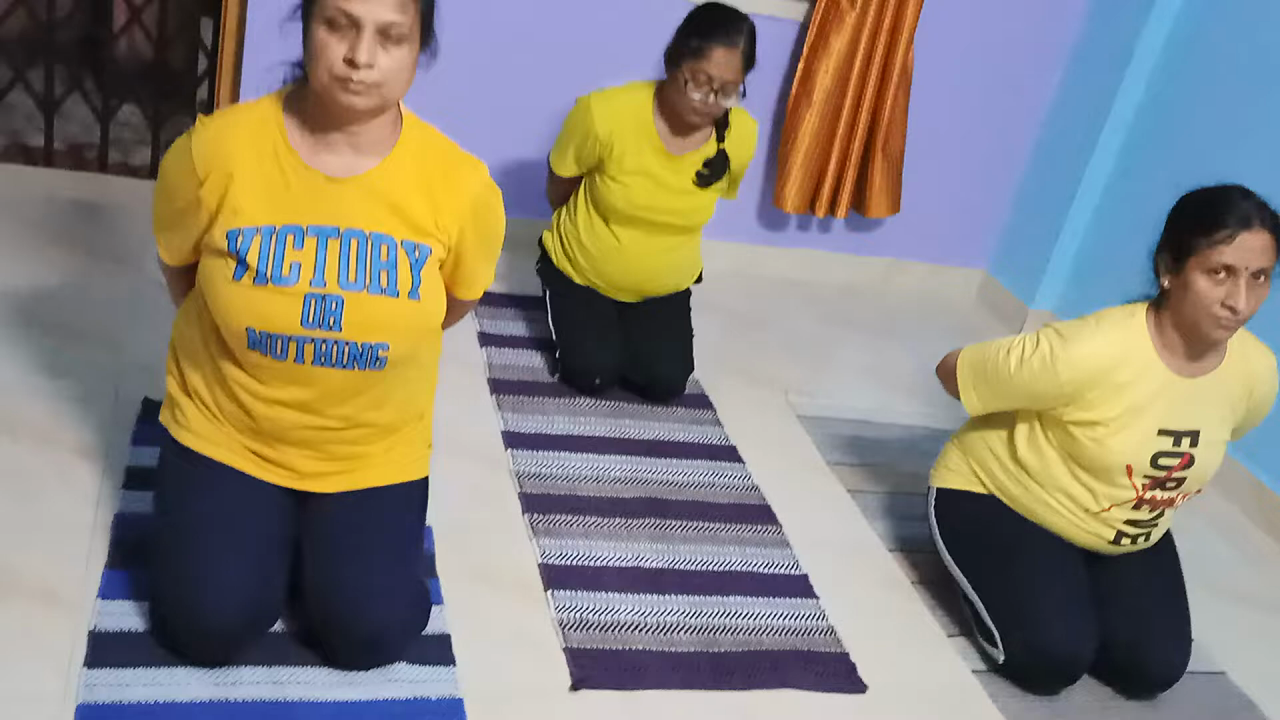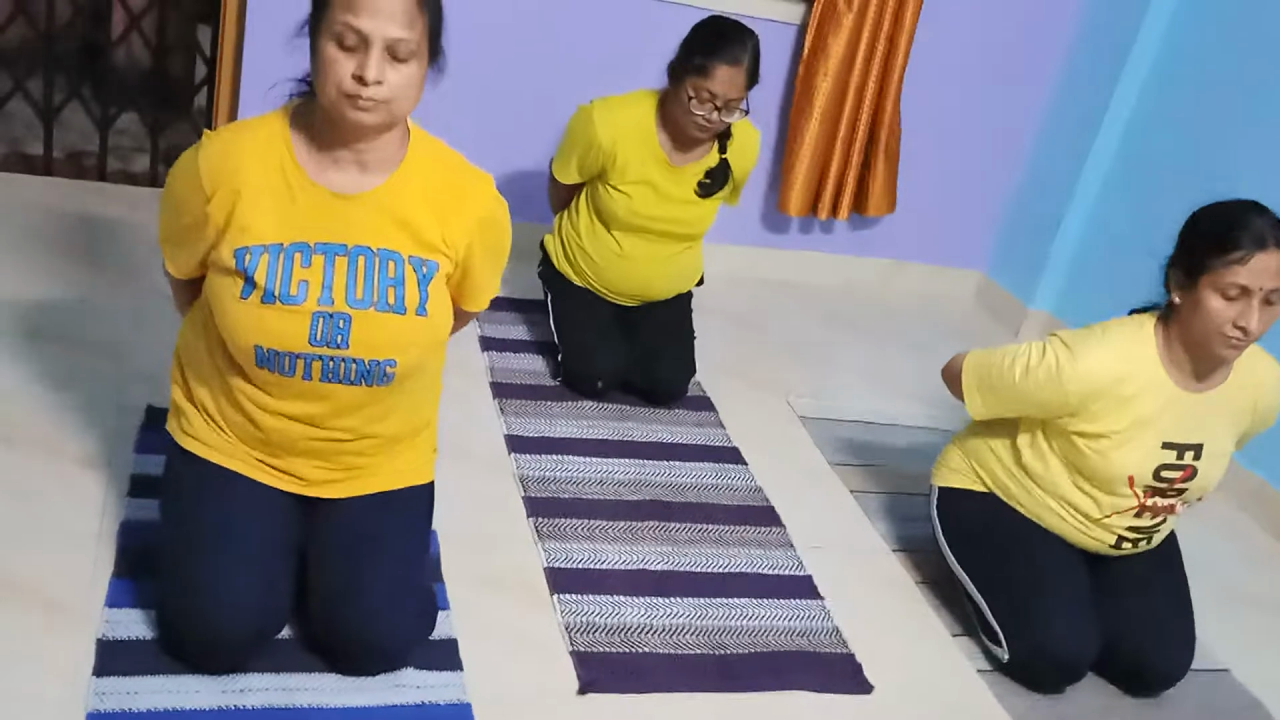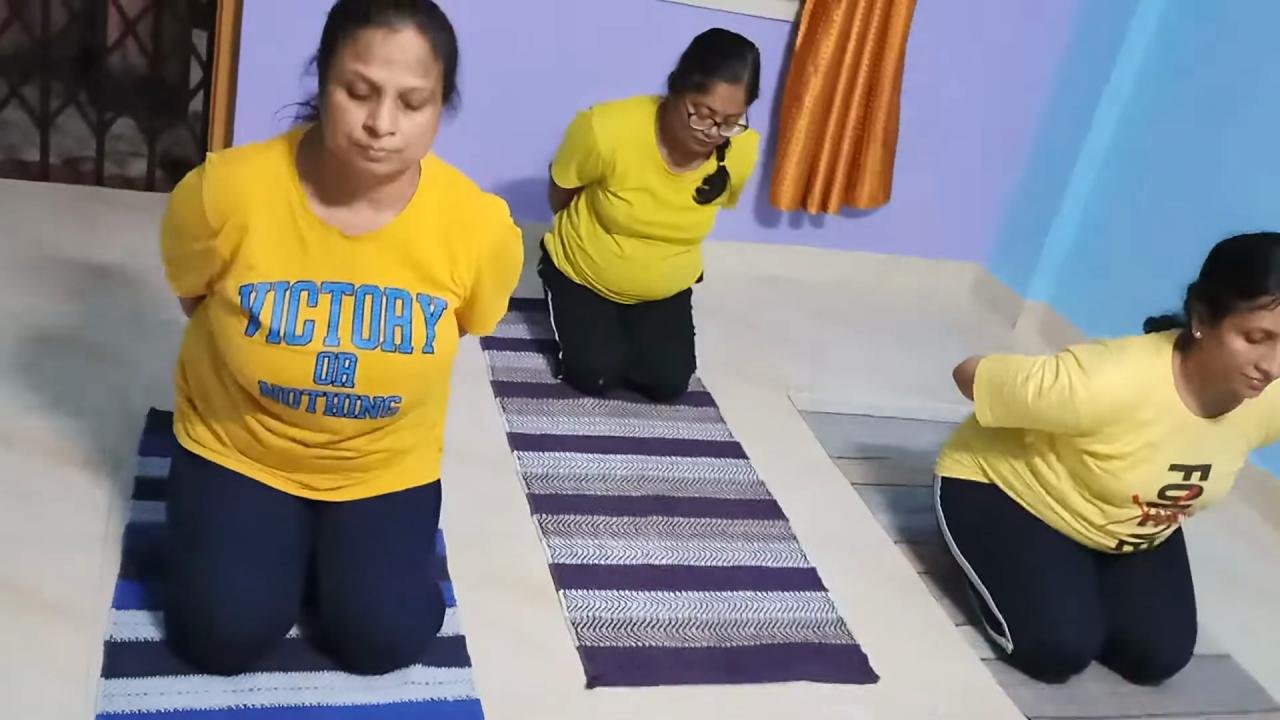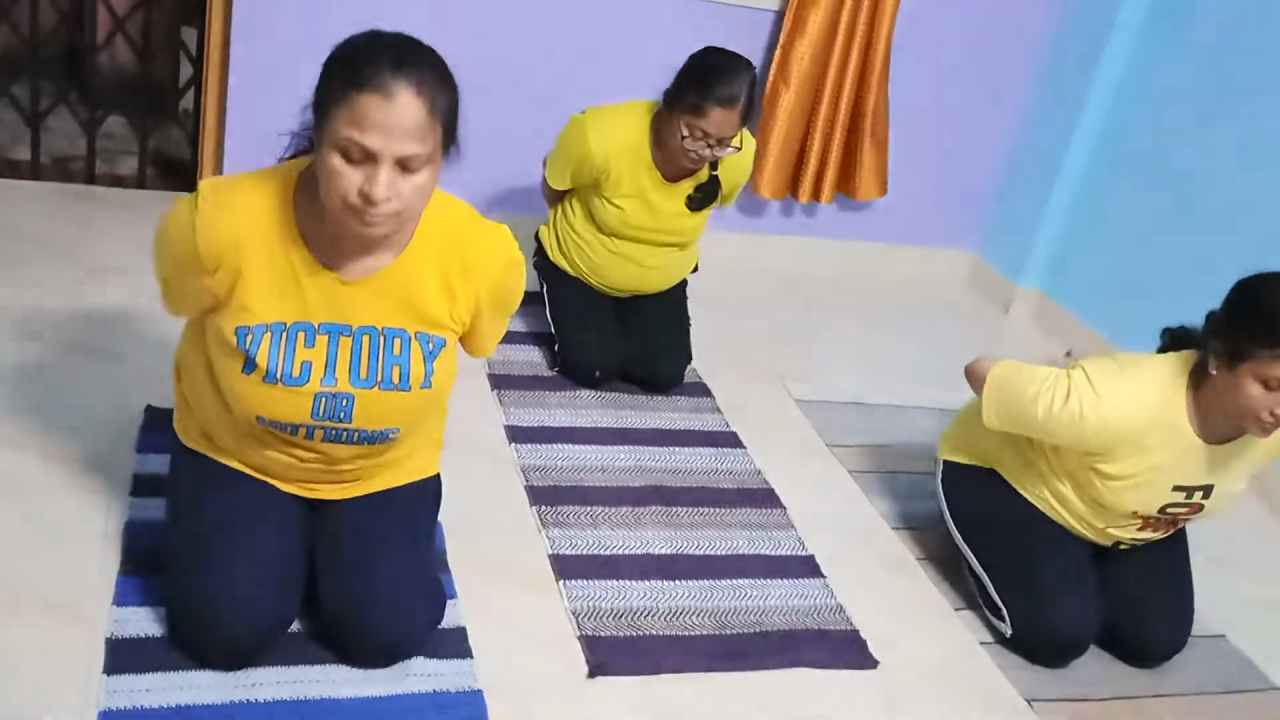
dt=0.3s
person 1, frame 1
left shoulder: (462, 185)
right shoulder: (213, 148)
right elbow: (180, 273)
left hip: (373, 452)
right hip: (226, 434)
left knee: (368, 635)
right knee: (207, 626)
left ankle: (318, 534)
right ankle: (270, 526)
person 1, frame 2
left shoulder: (469, 198)
right shoulder: (221, 163)
right elbow: (185, 284)
left wrist: (369, 356)
left hip: (379, 460)
right hip: (233, 443)
left knee: (375, 640)
right knee: (214, 633)
left ankle: (323, 540)
right ankle: (275, 534)
person 1, frame 3
left shoulder: (481, 226)
right shoulder: (223, 190)
right elbow: (193, 297)
left wrist: (372, 369)
left hip: (386, 467)
right hip: (237, 451)
left knee: (383, 640)
right knee: (224, 636)
left ankle: (331, 542)
right ankle: (277, 536)
person 1, frame 4
left shoulder: (484, 255)
right shoulder: (217, 223)
left hip: (386, 471)
right hip: (235, 456)
left knee: (387, 633)
right knee: (226, 632)
left ankle: (330, 540)
right ankle: (287, 537)
person 2, frame 1
right shoulder: (1090, 350)
right elbow: (953, 371)
right wrist: (1032, 427)
right hip: (1001, 497)
left knee: (1154, 669)
right knee: (1053, 658)
left ankle: (1064, 577)
right ankle: (996, 572)
person 2, frame 2
right shoulder: (1095, 362)
right elbow: (958, 373)
right wrist: (1035, 436)
right hip: (1002, 497)
left knee: (1158, 667)
right knee: (1056, 657)
left ankle: (1066, 580)
right ankle: (996, 568)
person 2, frame 3
right shoulder: (1110, 384)
right elbow: (969, 374)
right hip: (1005, 483)
left knee: (1160, 655)
right knee: (1060, 647)
left ankle: (1073, 570)
right ankle: (994, 558)
person 2, frame 4
right shoulder: (1119, 404)
right elbow: (981, 372)
left knee: (1157, 641)
right knee: (1059, 635)
left ankle: (1074, 560)
right ankle: (998, 547)
person 3, frame 1
left shoulder: (741, 136)
right shoulder: (604, 113)
right elbow: (560, 186)
left wrist: (654, 241)
left hip: (665, 286)
right hip: (582, 273)
left knee: (665, 385)
right knee: (591, 375)
left ankle: (621, 326)
right ankle: (576, 315)
person 3, frame 2
left shoulder: (744, 146)
right shoulder: (606, 123)
right elbow: (562, 189)
left wrist: (652, 241)
left hip: (666, 292)
right hip: (583, 276)
left knee: (667, 387)
right knee: (594, 378)
left ankle: (624, 331)
right ankle: (579, 321)
person 3, frame 3
left shoulder: (743, 152)
right shoulder: (607, 129)
right elbow: (560, 189)
left wrist: (654, 245)
right wrist: (588, 234)
left hip: (665, 288)
right hip: (582, 274)
left knee: (668, 384)
right knee: (595, 375)
left ankle: (622, 325)
right ankle: (576, 314)
person 3, frame 4
left shoulder: (738, 158)
right shoulder: (600, 136)
right elbow: (554, 187)
right wrist: (582, 230)
right hip: (578, 268)
left knee: (664, 375)
right knee: (593, 368)
left ankle: (618, 318)
right ankle: (573, 310)
